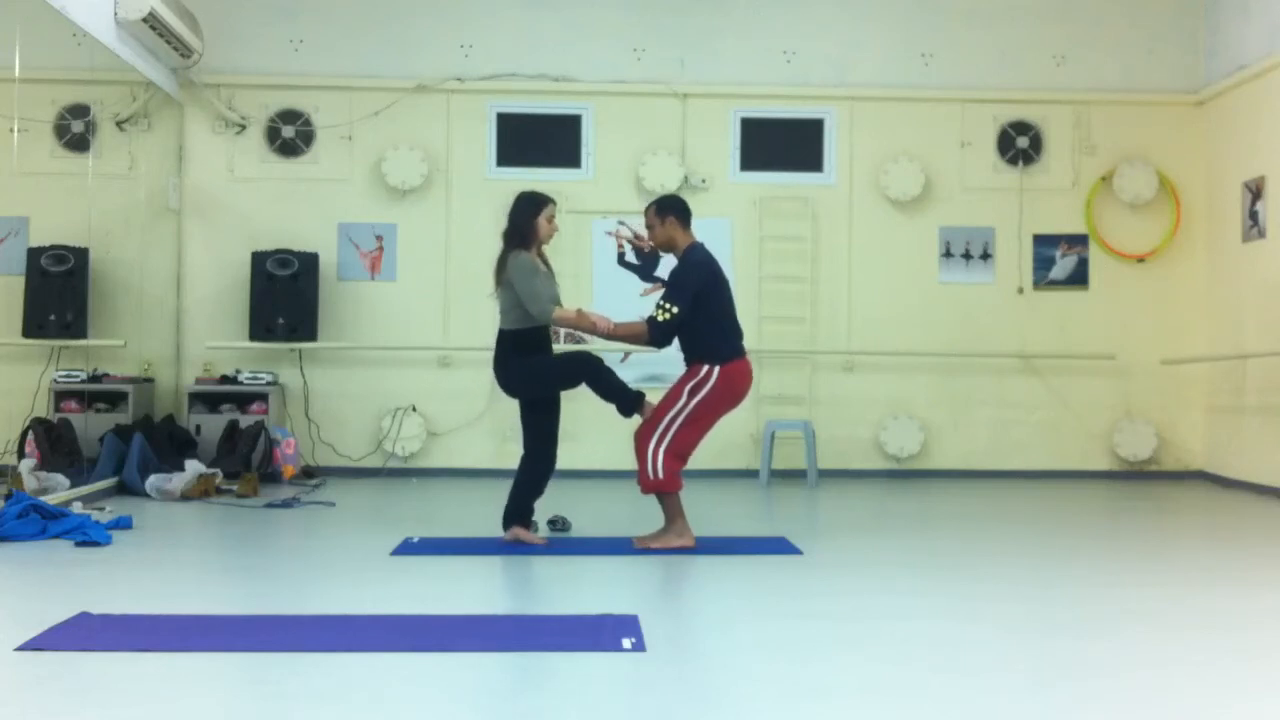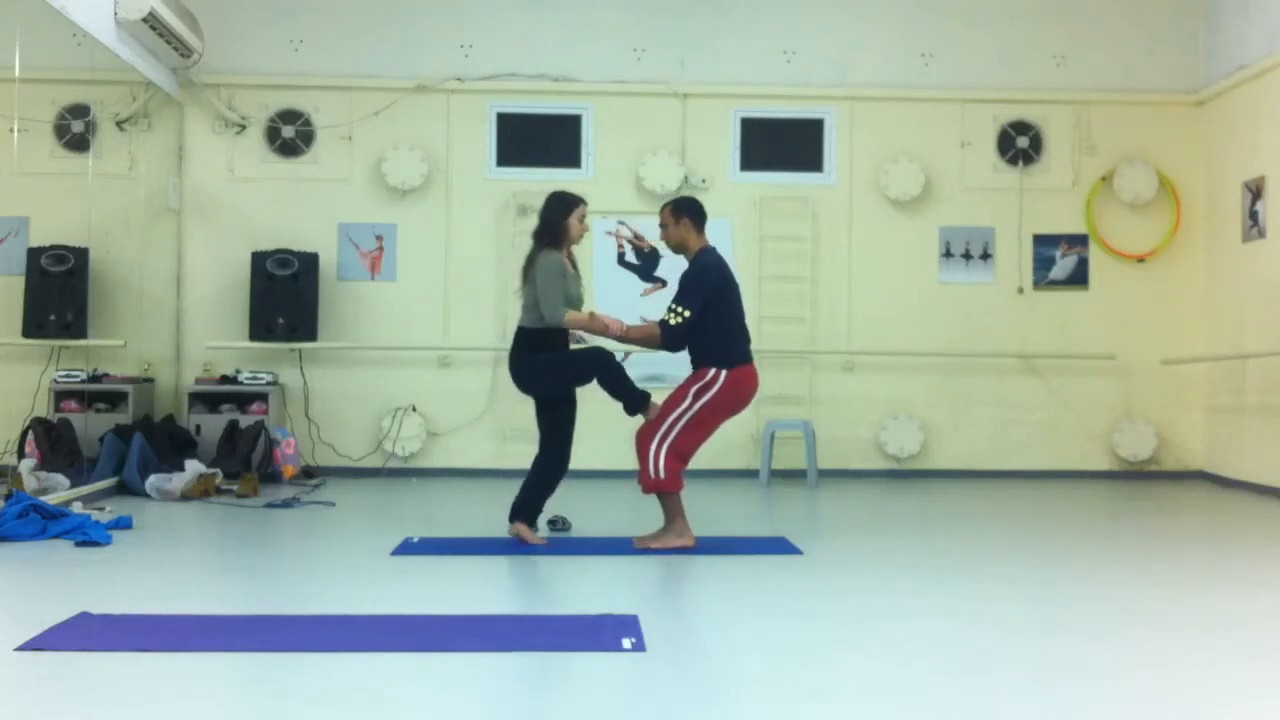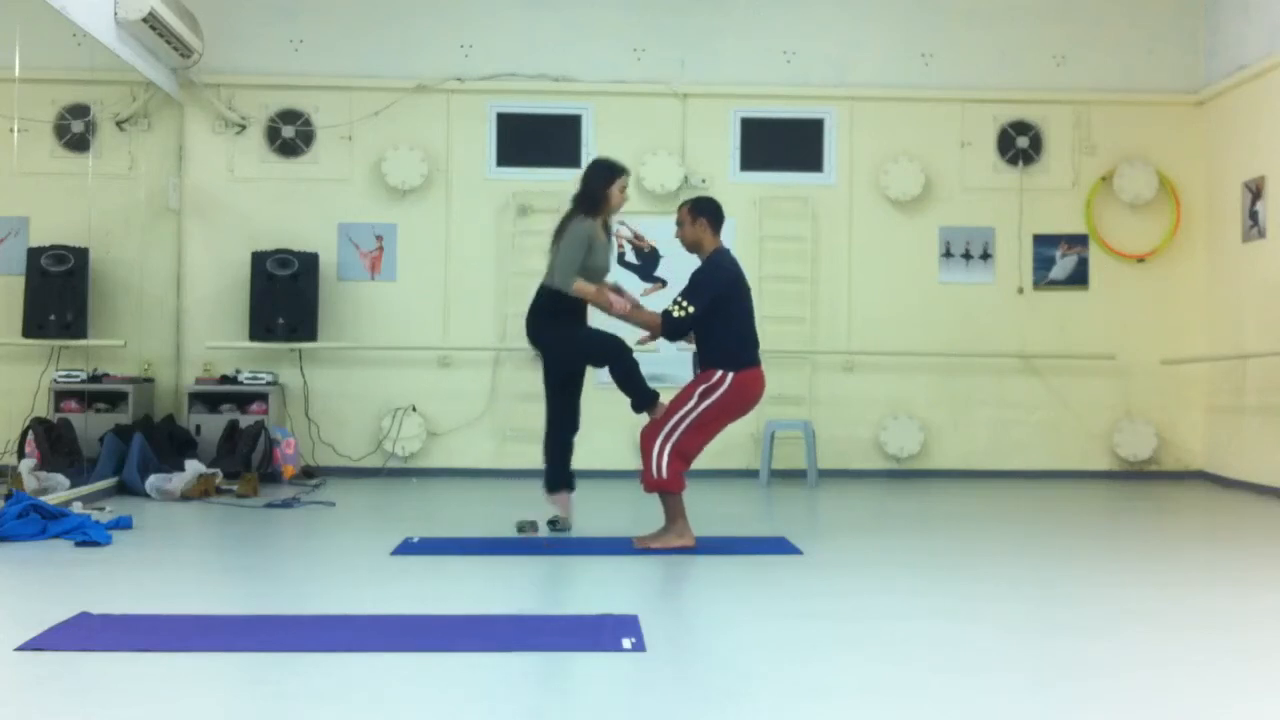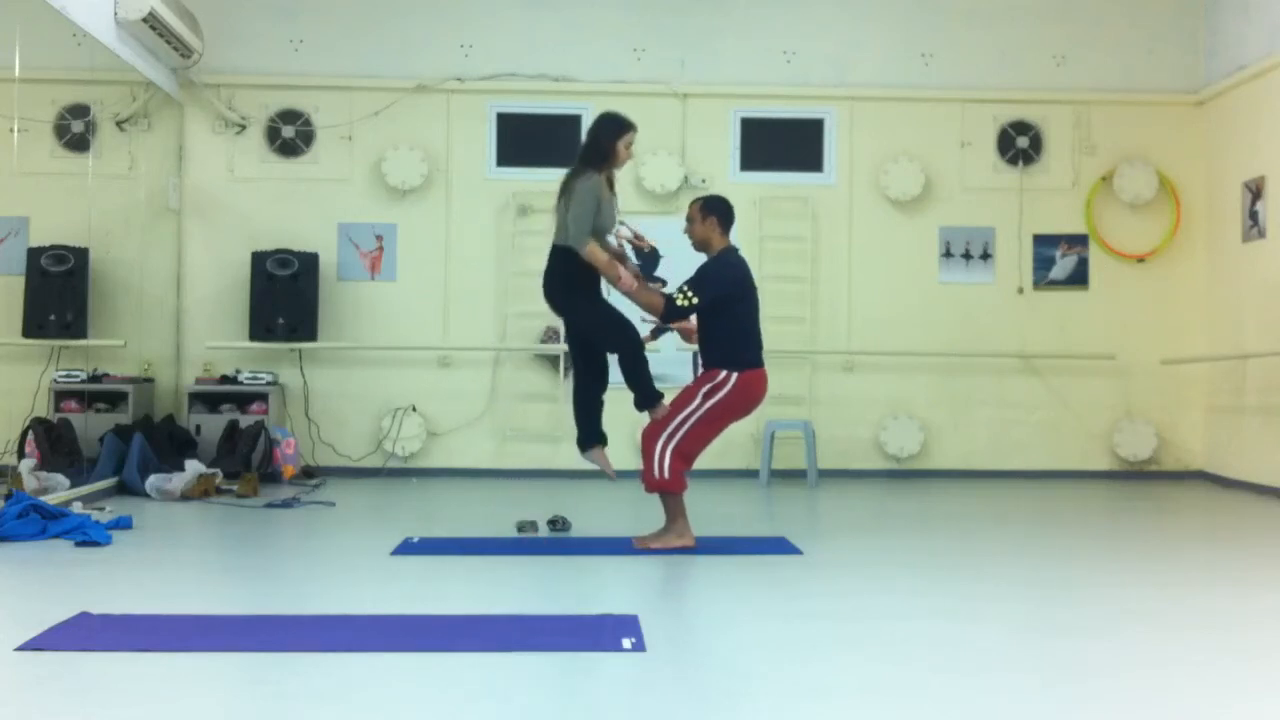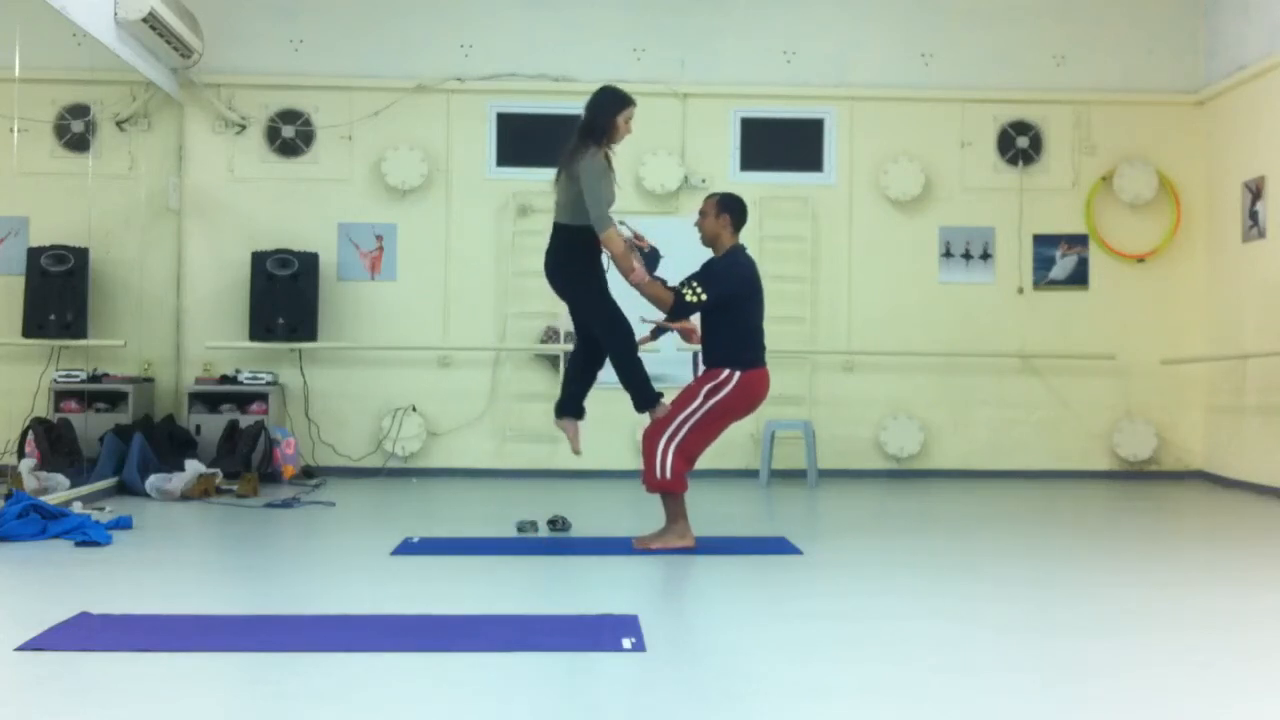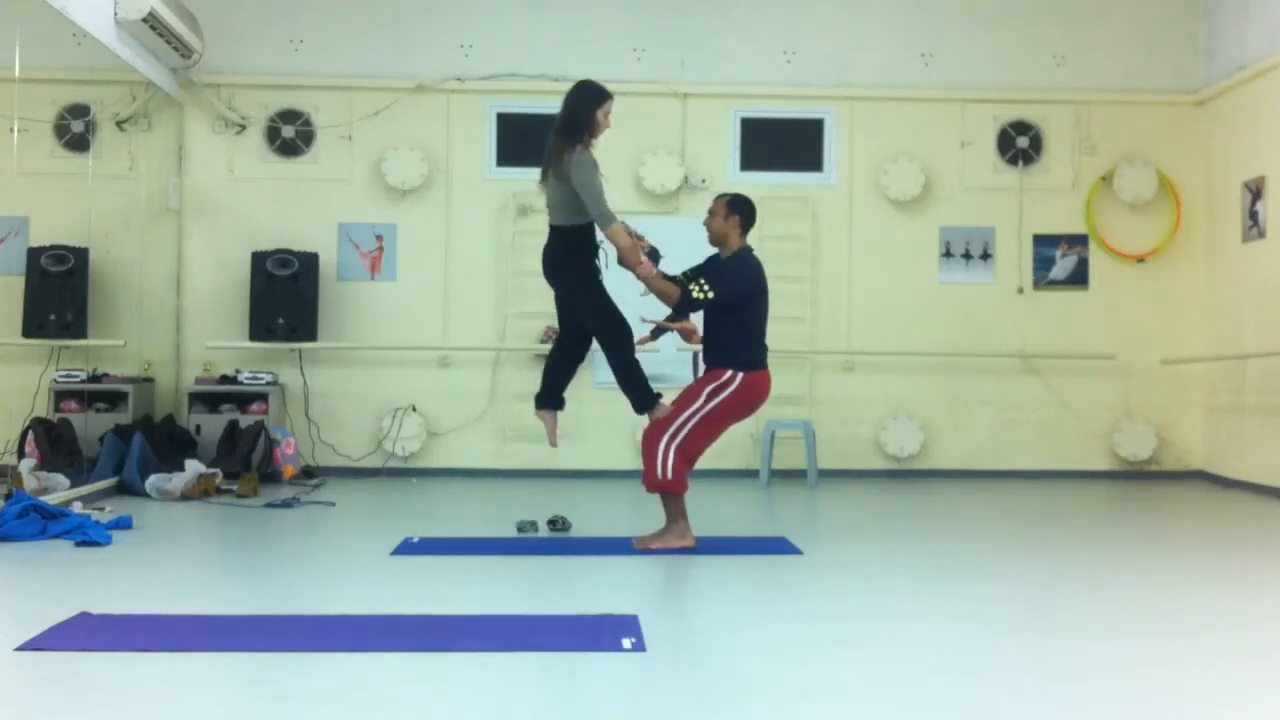
dt=0.3s
person 1, frame 1
left shoulder: (539, 261)
right shoulder: (519, 261)
left elbow: (552, 314)
right elbow: (541, 311)
left wrist: (589, 323)
right wrist: (587, 318)
left hip: (535, 359)
right hip: (516, 361)
left knee: (541, 451)
right knee: (586, 365)
left ankle: (516, 523)
right ankle: (640, 406)
person 1, frame 2
left shoulder: (565, 260)
right shoulder: (548, 260)
right elbow: (553, 314)
left wrist: (600, 324)
right wrist: (599, 321)
left hip: (550, 358)
right hip: (531, 359)
left knee: (556, 451)
right knee: (599, 360)
left ankle: (522, 518)
right ankle: (645, 407)
person 1, frame 3
left shoulder: (601, 227)
right shoulder: (582, 226)
right elbow: (565, 279)
left wrist: (616, 292)
right wrist: (605, 298)
left hip: (567, 321)
right hip: (548, 321)
left knee: (565, 412)
right knee: (615, 350)
left ankle: (559, 487)
right ankle: (651, 407)
person 1, frame 4
left shoulder: (603, 182)
right shoulder: (588, 182)
right elbow: (578, 238)
left wrist: (619, 259)
right wrist: (614, 271)
left hip: (581, 281)
right hip: (566, 281)
left knee: (591, 367)
right knee: (625, 336)
left ankle: (591, 442)
right ankle: (652, 405)
person 1, frame 5
left shoulder: (591, 156)
right shoulder: (590, 159)
right elbow: (599, 218)
left wrist: (621, 243)
right wrist: (626, 262)
left hip: (576, 256)
right hip: (570, 259)
left knee: (592, 340)
right knee: (617, 332)
left ankle: (568, 413)
right ankle: (652, 406)
person 1, frame 6
left shoulder: (567, 152)
right shoulder: (577, 157)
right elbow: (599, 213)
left wrist: (625, 237)
right wrist: (633, 255)
left hip: (569, 255)
right hip: (571, 258)
left knee: (575, 334)
right knee: (615, 333)
left ankle: (548, 404)
right ankle: (650, 406)
person 2, frame 1
left shoulder: (691, 267)
right shoulder: (697, 262)
left elbow: (658, 331)
right elbow: (667, 331)
left wrist: (604, 329)
right wrist: (612, 329)
left hip: (718, 374)
right hip: (719, 371)
left knee: (654, 441)
right knee: (656, 440)
left ankle: (678, 530)
right ankle: (675, 527)
person 2, frame 2
left shoulder: (702, 271)
right shoulder: (708, 265)
left elbow: (672, 337)
right elbow: (681, 332)
left wrist: (618, 332)
right wrist: (626, 331)
left hip: (723, 377)
right hip: (725, 375)
left knee: (656, 442)
right knee: (658, 441)
left ankle: (679, 530)
right ankle: (674, 527)
person 2, frame 3
left shoulder: (714, 271)
right shoulder: (719, 266)
left elbow: (673, 326)
right elbow: (687, 324)
left wrist: (622, 310)
right wrist: (634, 309)
left hip: (731, 380)
right hip: (731, 377)
left knee: (660, 440)
right knee: (663, 440)
left ankle: (679, 530)
right ankle: (675, 527)
person 2, frame 4
left shoulder: (722, 269)
right shoulder: (724, 266)
left elbow: (671, 311)
right elbow: (678, 307)
left wrist: (626, 285)
right wrist: (637, 281)
left hip: (735, 379)
right hip: (732, 376)
left knee: (661, 440)
right knee: (665, 439)
left ankle: (679, 530)
right ankle: (676, 527)
person 2, frame 5
left shoulder: (733, 267)
right shoulder: (721, 265)
left elbow: (678, 306)
right elbow: (679, 294)
left wrist: (636, 278)
left hip: (736, 378)
right hip: (730, 374)
left knee: (663, 439)
right knee: (665, 438)
left ankle: (679, 530)
right ankle: (675, 527)
person 2, frame 6
left shoulder: (741, 268)
right shoulder: (721, 263)
left elbow: (684, 301)
right elbow: (676, 284)
left wrist: (642, 272)
left hip: (739, 379)
right hip: (730, 375)
left knee: (663, 440)
right knee: (665, 438)
left ankle: (679, 530)
right ankle: (675, 527)
